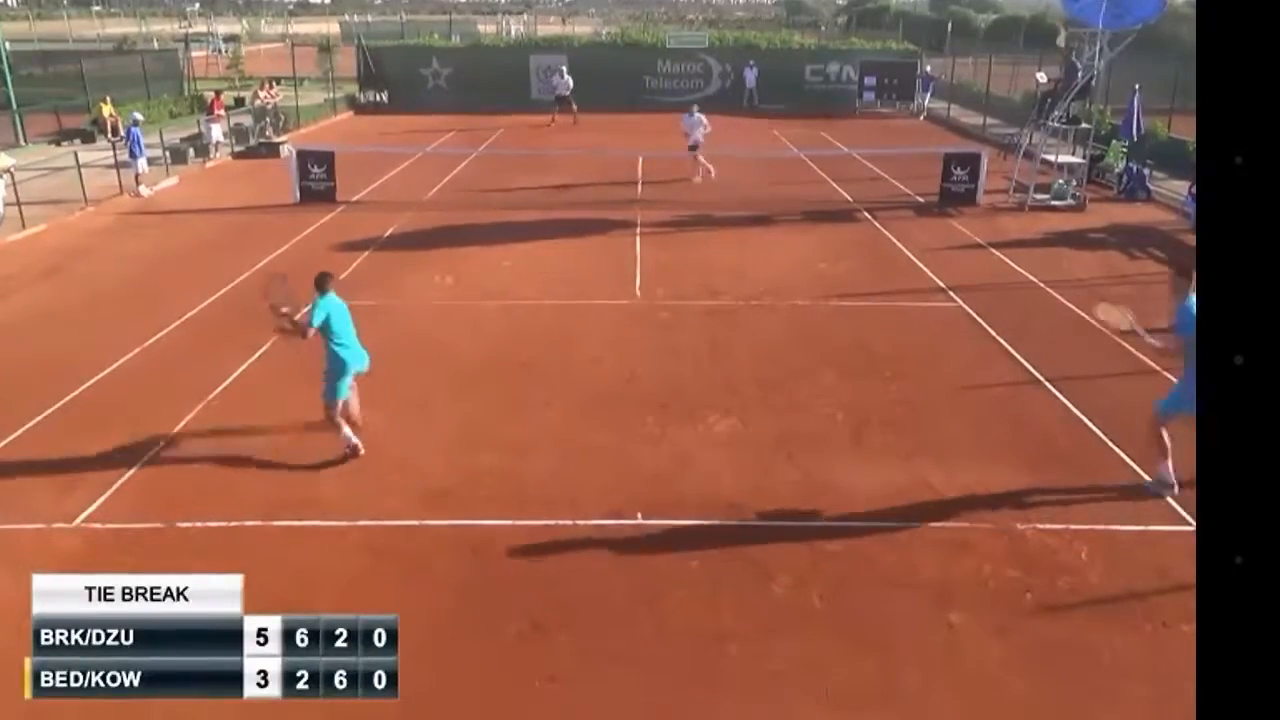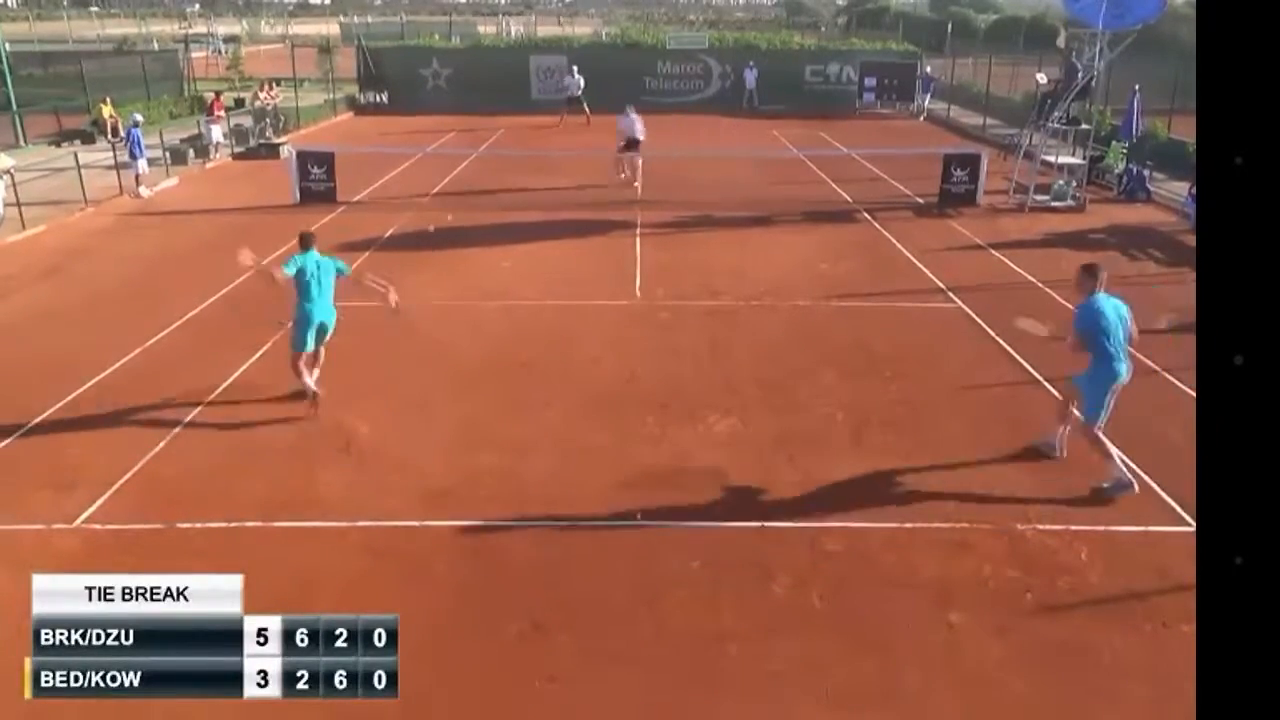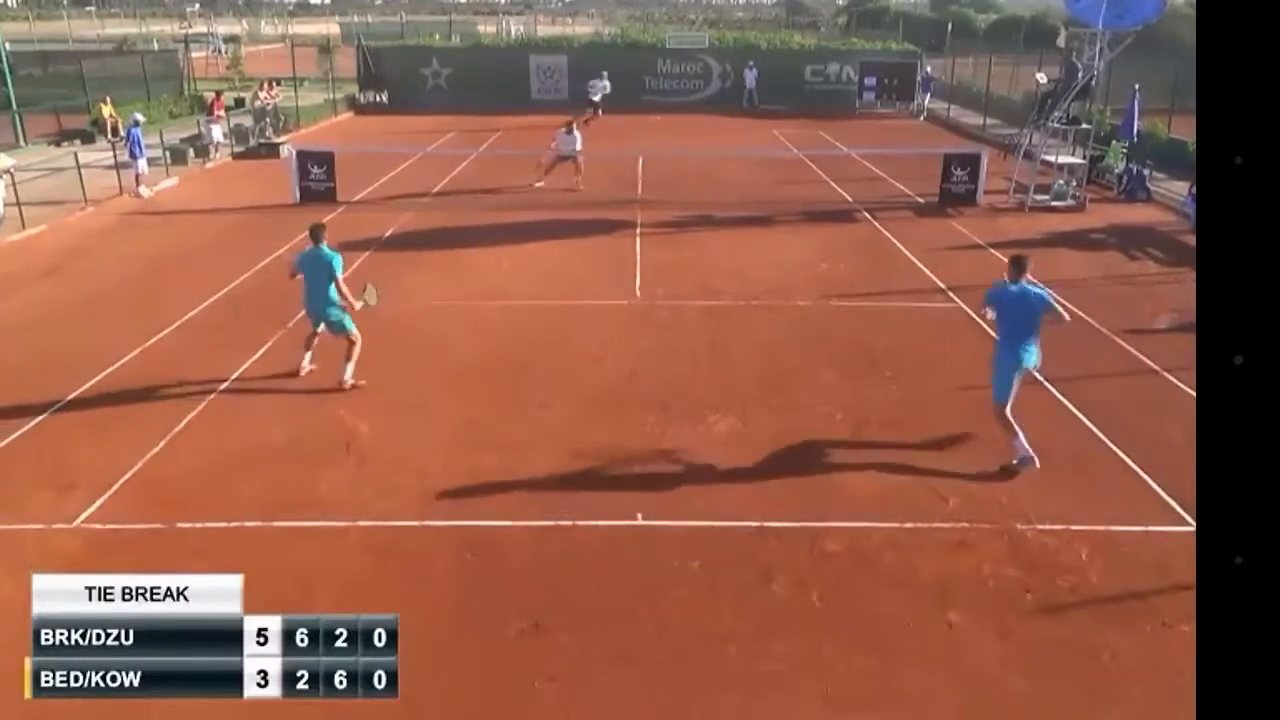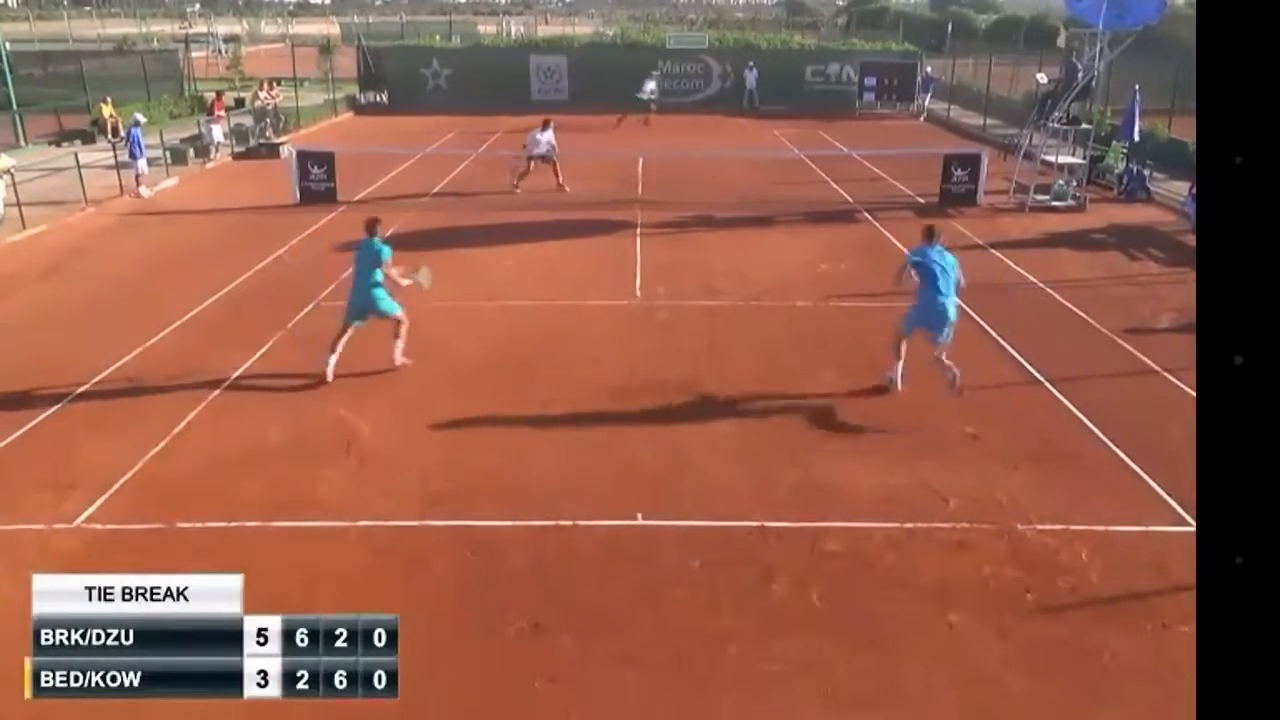
dt=0.4s
person 1, frame 1
left shoulder: (1185, 310)
right shoulder: (1191, 306)
left elbow: (1181, 348)
left wrist: (1164, 346)
right wrist: (1172, 332)
left hip: (1193, 378)
right hip: (1193, 378)
left knee: (1157, 423)
left ankle: (1166, 479)
person 1, frame 2
left shoulder: (1086, 309)
right shoulder: (1119, 304)
left elbow: (1077, 346)
right elbow: (1132, 338)
left wrist: (1074, 341)
left hip: (1105, 373)
right hip: (1121, 368)
left knee: (1090, 430)
right knee: (1068, 394)
left ankle: (1123, 478)
right ankle: (1056, 444)
person 1, frame 3
left shoulder: (998, 291)
right shoulder: (1039, 295)
left elbow: (986, 312)
right elbow: (1064, 318)
right wrist: (1038, 322)
left hip: (1009, 355)
right hip: (1032, 355)
left knee: (1000, 410)
left ankle: (1026, 454)
person 1, frame 4
left shoulder: (918, 253)
right shoulder: (950, 258)
left elbow: (899, 278)
right elbow: (960, 284)
left hip: (926, 307)
right hip: (948, 309)
left knee: (900, 336)
right knee: (939, 354)
left ankle: (894, 377)
right ankle: (950, 370)
person 2, frame 1
left shoulder: (320, 304)
right shoulder: (339, 304)
left elbow: (306, 334)
left wrist: (289, 317)
right wrist: (294, 324)
left hip: (342, 362)
right hip: (361, 358)
left knee: (331, 412)
right knee: (349, 383)
left ankle: (354, 445)
right ankle: (353, 416)
person 2, frame 2
left shoulder: (298, 260)
right shoulder: (330, 263)
left elbow: (280, 276)
right elbow: (360, 277)
left wrist: (255, 264)
right wrist: (385, 289)
left hip: (306, 316)
right hip: (327, 315)
left knee: (298, 361)
right knee: (319, 346)
left ankle: (312, 390)
right ankle: (311, 385)
person 2, frame 3
left shoulder: (304, 256)
right shoulder: (332, 257)
left elbow: (293, 275)
right elbow: (340, 286)
right wrist: (353, 303)
left hip: (311, 307)
right hip: (330, 308)
left knee: (316, 331)
right knee: (355, 339)
left ankle: (304, 365)
right ankle: (346, 379)
person 2, frame 4
left shoulder: (360, 246)
right shoulder: (382, 249)
right elbow: (388, 271)
left wrist: (393, 272)
right wrist: (402, 281)
left hip: (355, 296)
right hip: (375, 296)
left knee: (344, 331)
right knee: (402, 320)
left ankle: (329, 368)
right ankle: (397, 358)
